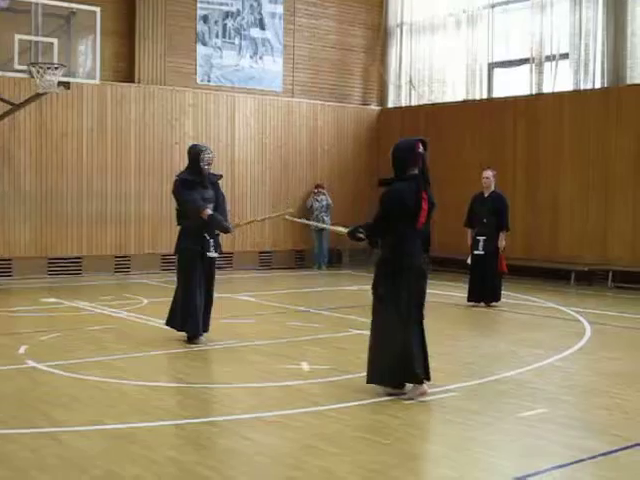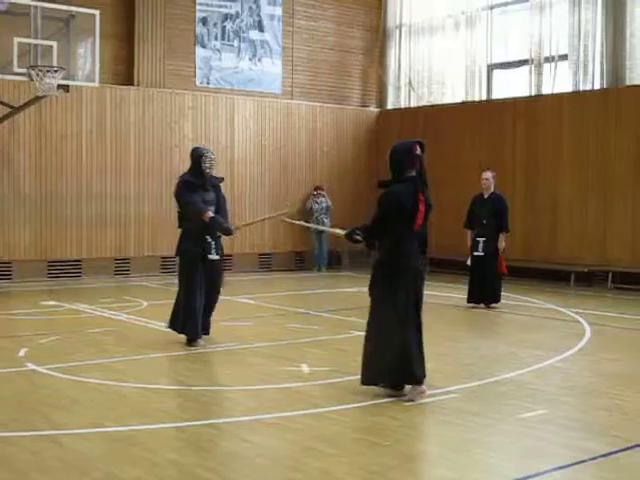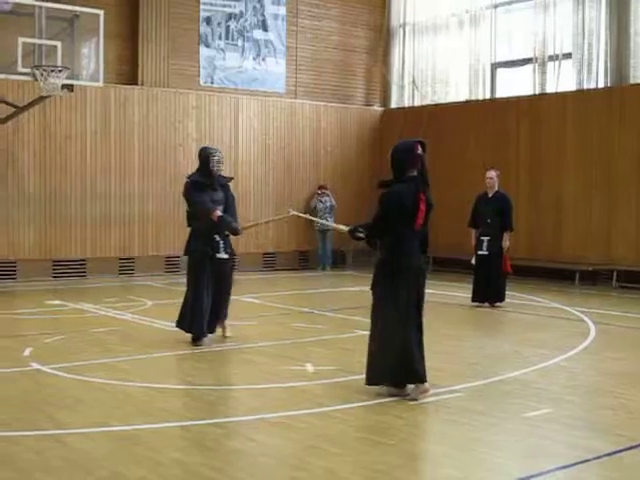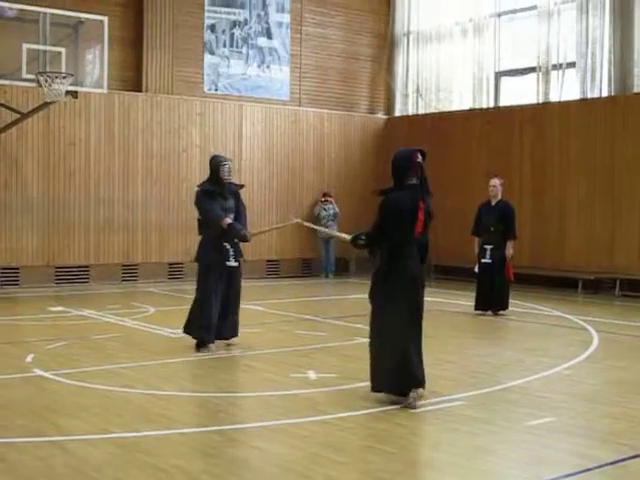
dt=0.2s
person 1, frame 1
left shoulder: (395, 192)
right shoulder: (424, 191)
left elbow: (380, 225)
left wrist: (358, 232)
right wrist: (368, 232)
left hip: (397, 262)
right hip: (417, 260)
left knee: (395, 318)
right knee: (410, 317)
left ankle: (415, 380)
right ankle: (398, 379)
person 1, frame 2
left shoulder: (393, 194)
right shoulder: (421, 193)
left elbow: (378, 228)
left wrist: (356, 233)
right wrist: (365, 233)
left hip: (395, 263)
right hip: (414, 262)
left knee: (394, 320)
right knee: (408, 318)
left ankle: (414, 380)
right ankle: (396, 380)
person 1, frame 3
left shoulder: (394, 193)
right shoulder: (423, 192)
left elbow: (379, 226)
left wrist: (359, 231)
right wrist: (368, 231)
left hip: (396, 262)
right hip: (415, 261)
left knee: (395, 318)
right knee: (409, 317)
left ankle: (417, 378)
right ankle: (398, 379)
person 1, frame 4
left shoulder: (393, 200)
right shoulder: (423, 200)
left elbow: (378, 234)
left wrist: (360, 240)
right wrist: (370, 240)
left hip: (394, 269)
right hip: (415, 268)
left knee: (393, 325)
right knee: (409, 324)
left ankle: (411, 384)
right ankle: (400, 386)
person 2, frame 1
left shoulder: (213, 181)
right shoulder: (183, 183)
left elbow: (221, 205)
right elbow: (196, 206)
left wrist: (222, 222)
right wrist: (216, 221)
left hip: (209, 238)
right hip: (191, 239)
left knee: (206, 284)
right knee: (192, 285)
left ankle: (197, 327)
right ankle: (193, 331)
person 2, frame 2
left shoulder: (214, 184)
right shoulder: (185, 186)
left elbow: (221, 207)
right elbow: (198, 208)
left wrist: (223, 225)
right wrist: (217, 223)
left hip: (211, 240)
right hip: (193, 241)
left knee: (212, 285)
right knee: (193, 287)
left ankle: (200, 328)
right ankle: (192, 333)
person 2, frame 3
left shoulder: (223, 184)
right shoulder: (194, 185)
left elbow: (230, 206)
right elbow: (206, 208)
left wrist: (232, 223)
right wrist: (225, 222)
left hip: (221, 239)
right hip: (201, 240)
left knee: (223, 283)
right knee: (200, 286)
left ankle: (218, 320)
right ankle: (198, 332)
person 2, frame 4
left shoulder: (234, 191)
right shoulder: (205, 194)
left elbow: (241, 214)
right elbow: (216, 215)
left wrist: (241, 231)
right wrist: (235, 229)
left hip: (231, 247)
right hip: (212, 248)
left knee: (231, 292)
right knee: (209, 293)
left ankle: (226, 332)
right ankle: (203, 338)
person 3, frame 1
left shoulder: (499, 199)
right shoulder: (476, 198)
left elbow: (504, 222)
right elbow: (470, 219)
left wrist: (502, 239)
right wrist: (469, 237)
left hip: (493, 239)
right hip: (478, 238)
left knee: (492, 269)
right knee: (476, 267)
left ankle: (489, 298)
right ankle: (477, 297)
person 3, frame 2
left shoulder: (499, 200)
right shoulder: (476, 199)
left elbow: (503, 223)
right elbow: (470, 221)
left wrist: (502, 240)
right wrist: (469, 238)
left hip: (492, 240)
right hip: (477, 240)
left knee: (492, 270)
right knee: (476, 269)
left ankle: (489, 299)
right ankle: (476, 298)
person 3, frame 3
left shoulder: (503, 199)
right shoulder: (480, 198)
left elbow: (508, 222)
right elbow: (474, 219)
left wrist: (506, 239)
right wrist: (473, 237)
left hip: (497, 239)
right hip: (482, 238)
left knee: (496, 269)
right knee: (481, 268)
left ankle: (494, 298)
right ankle: (481, 297)
person 3, frame 4
left shoulder: (507, 207)
right shoulder: (483, 207)
left elbow: (511, 231)
right elbow: (477, 228)
left wrist: (509, 248)
right wrist: (476, 245)
left hip: (500, 248)
right hip: (485, 247)
left knee: (499, 277)
right knee: (483, 276)
left ankle: (497, 306)
right ankle: (484, 306)
